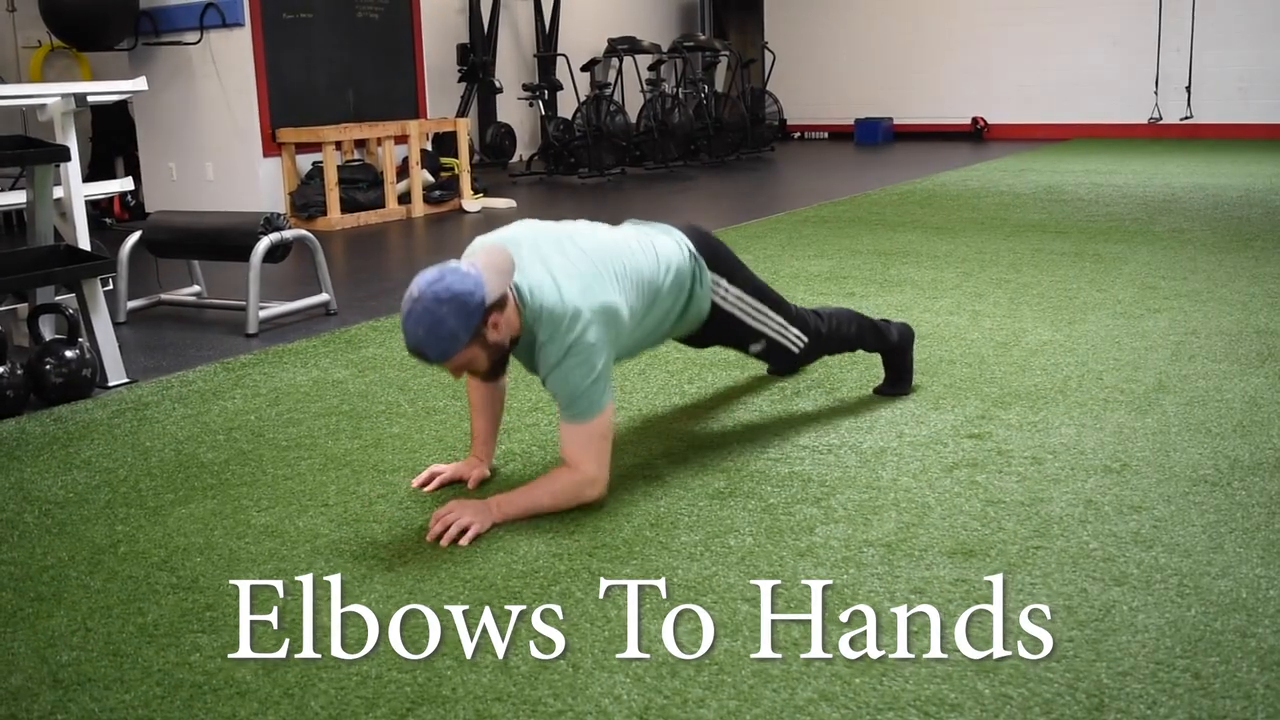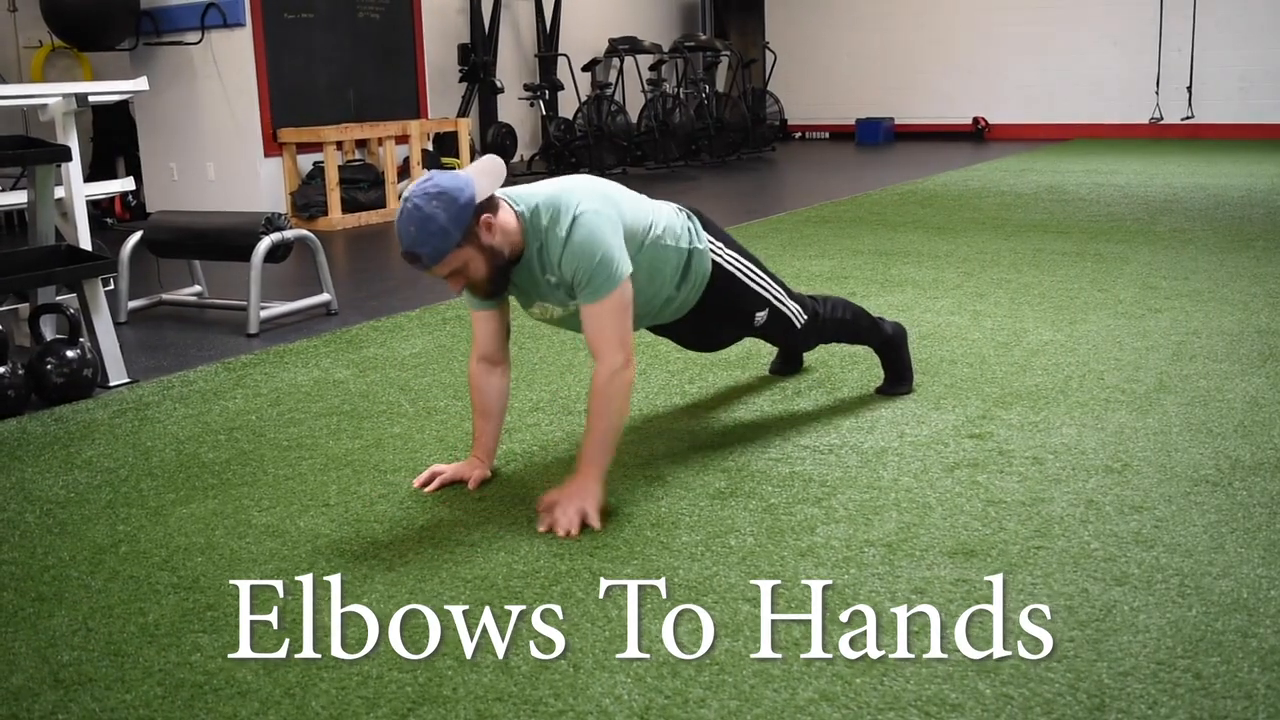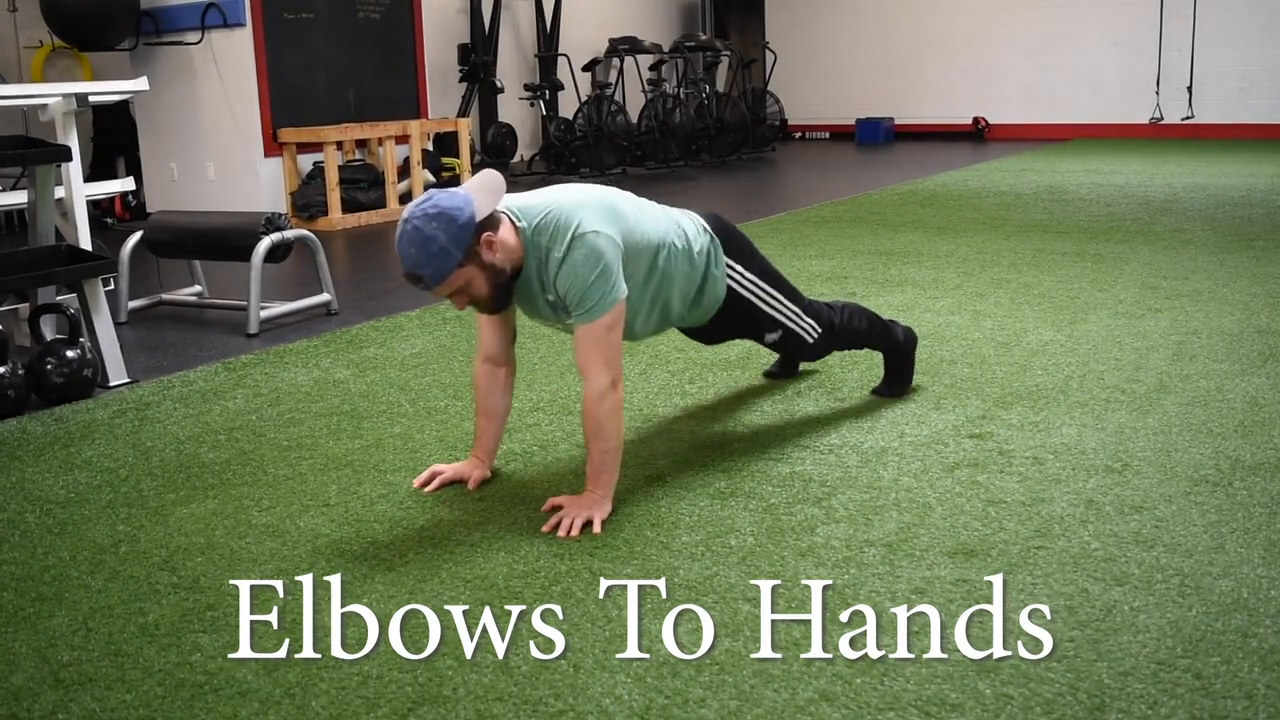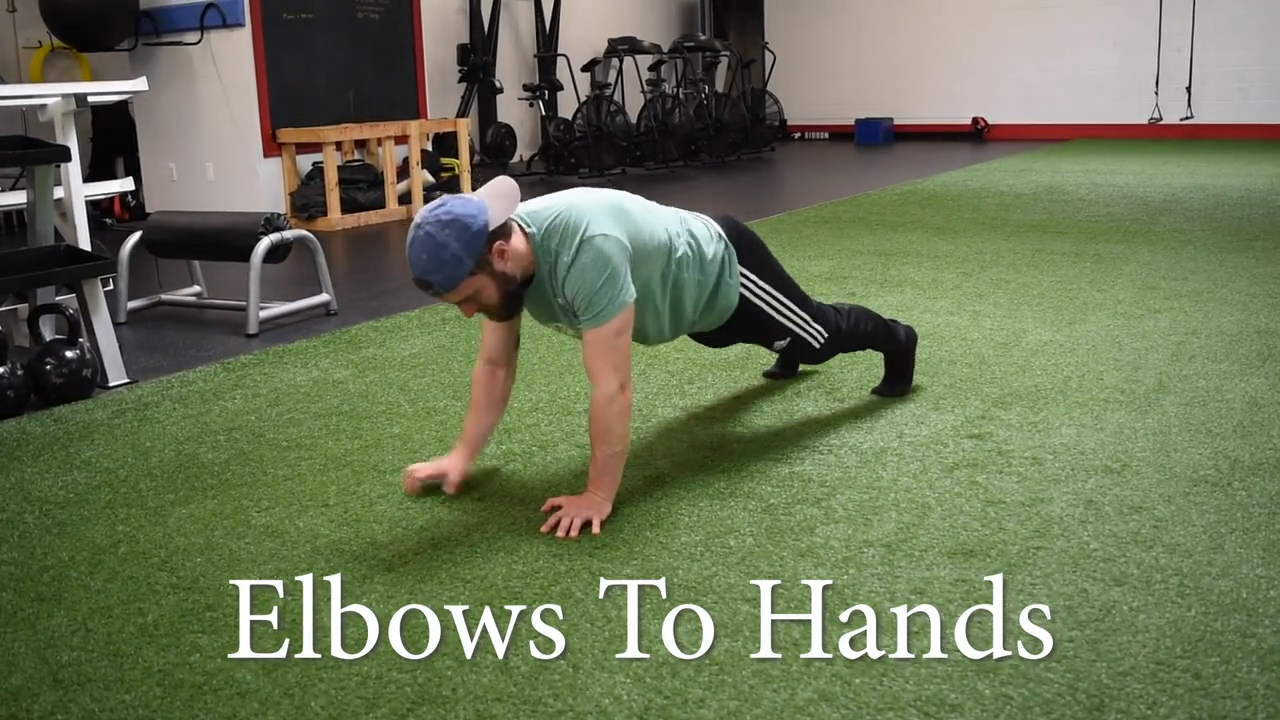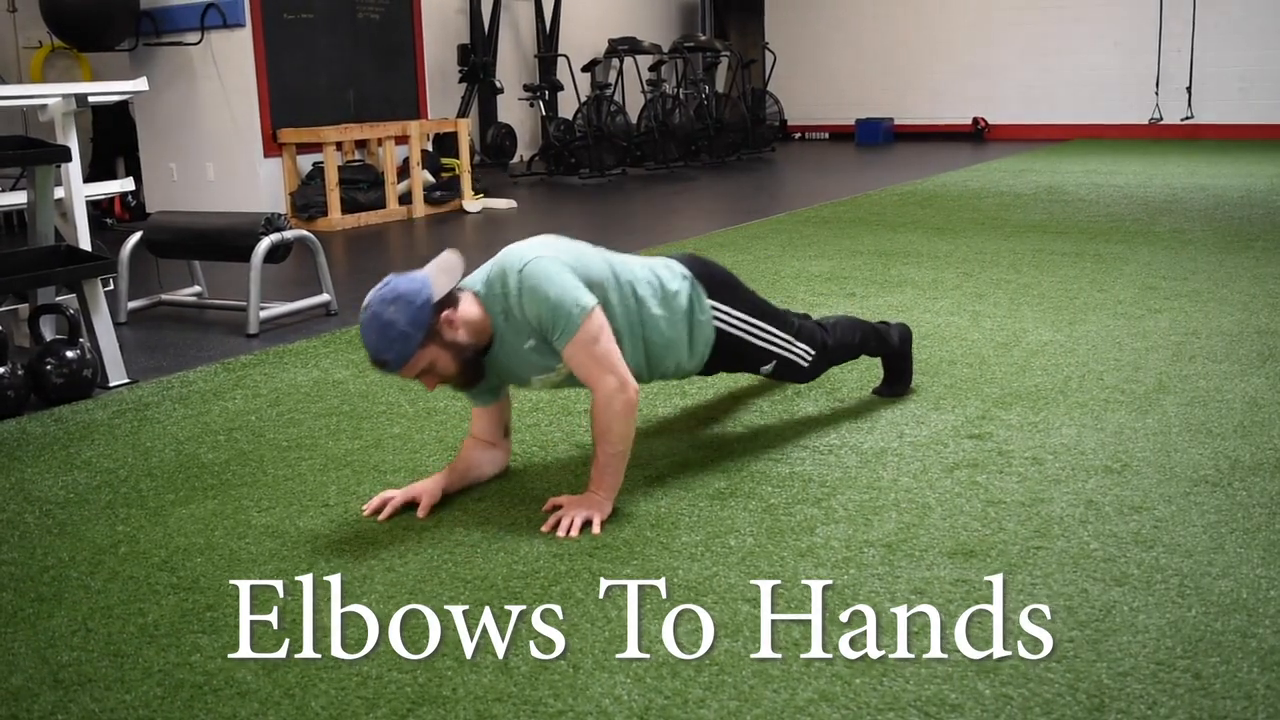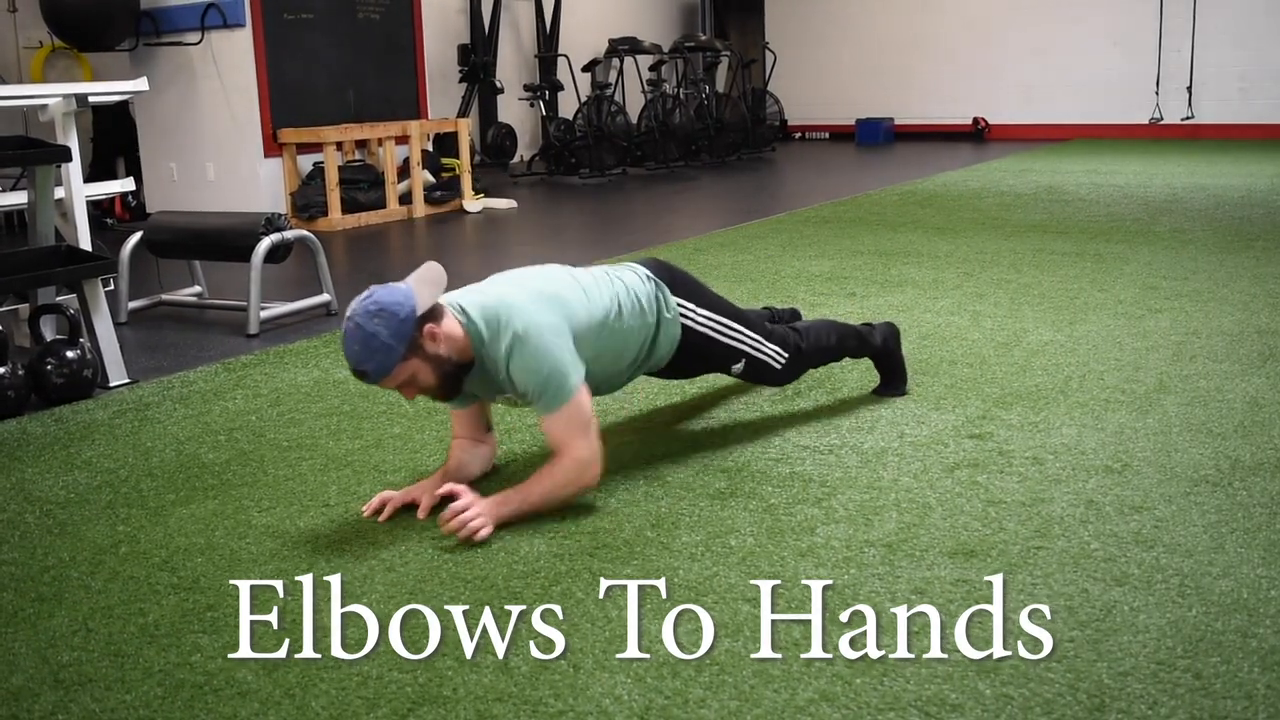
dt=0.4s
person 1, frame 1
left shoulder: (571, 329)
right shoulder: (479, 274)
left elbow: (590, 479)
right elbow: (487, 373)
left wrist: (494, 509)
right wrist: (478, 459)
left hip: (695, 275)
right hip: (646, 254)
left knee: (802, 337)
left ankle: (890, 339)
right ankle: (779, 348)
person 1, frame 2
left shoulder: (579, 231)
right shoulder: (481, 240)
left elbow: (615, 363)
right elbow: (489, 360)
left wrist: (588, 483)
right wrist: (480, 459)
left hip: (693, 260)
left knee: (798, 319)
right knee: (719, 340)
left ankle: (885, 337)
right ankle: (790, 354)
person 1, frame 3
left shoulder: (579, 245)
right shoulder: (486, 247)
left elbow: (603, 383)
right elbow: (494, 361)
left wrist: (598, 496)
right wrist: (480, 459)
left hip: (711, 266)
right hip: (674, 286)
left knee: (812, 332)
left ankle: (894, 340)
right ankle: (789, 355)
person 1, frame 4
left shoulder: (586, 250)
right shoulder: (500, 266)
left elbow: (611, 387)
right elbow: (493, 364)
left wrist: (599, 497)
right wrist: (462, 455)
left hip: (721, 272)
right hip: (688, 299)
left knee: (821, 337)
right knee: (747, 337)
left ankle: (896, 343)
right ankle: (789, 357)
person 1, frame 5
left shoulder: (531, 280)
right shoulder: (472, 341)
left elbow: (618, 390)
right elbow: (491, 445)
left wrist: (598, 497)
right wrist: (438, 482)
left hip: (693, 307)
right hip: (671, 340)
left knee: (809, 353)
left ankle: (889, 340)
right ankle: (790, 322)
person 1, frame 6
left shoulder: (523, 337)
right shoulder: (445, 335)
left elbow: (581, 463)
right elbow: (475, 442)
left wrist: (494, 508)
right wrist: (438, 480)
left hip: (662, 307)
right hip: (629, 320)
left knee: (784, 359)
left ankle: (874, 340)
right ankle: (776, 317)
